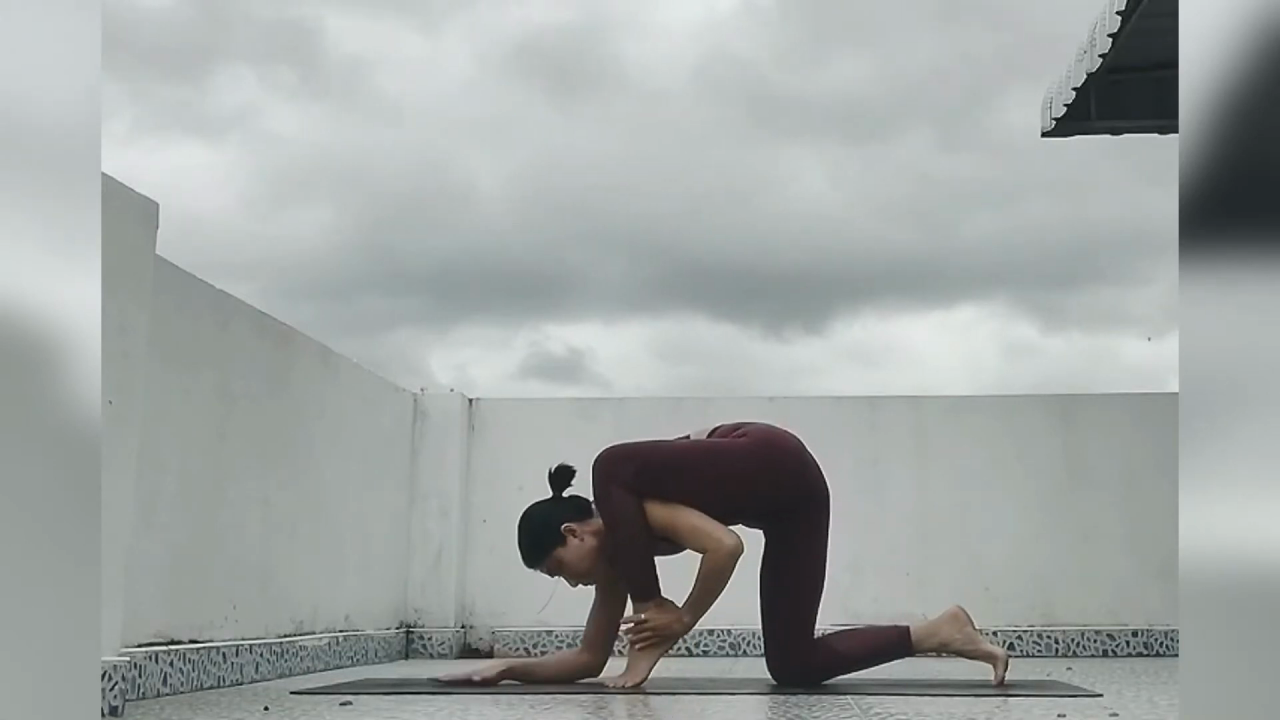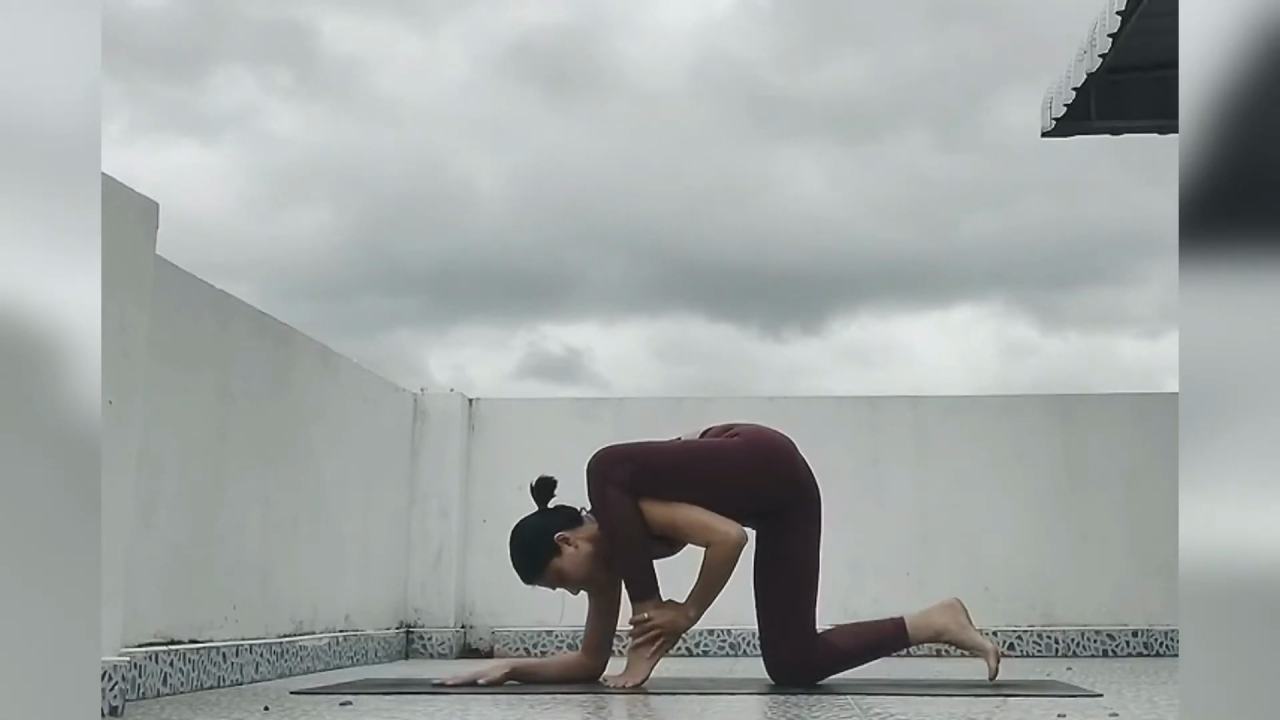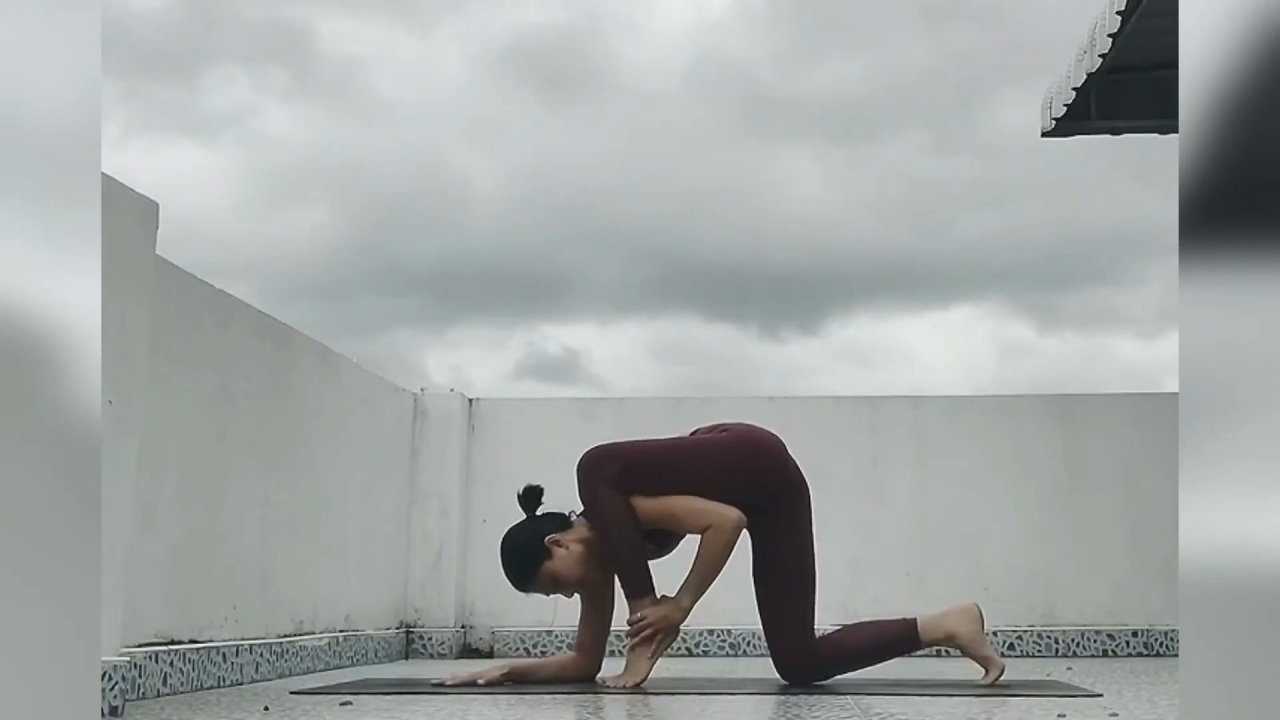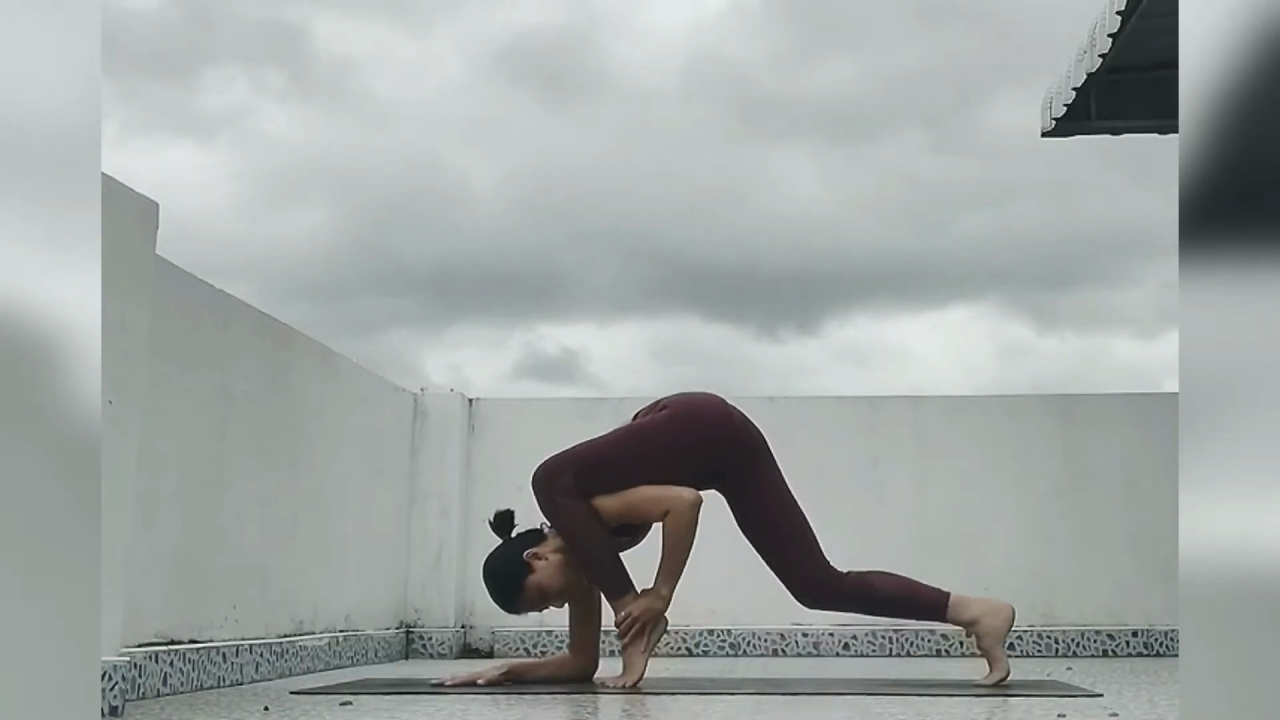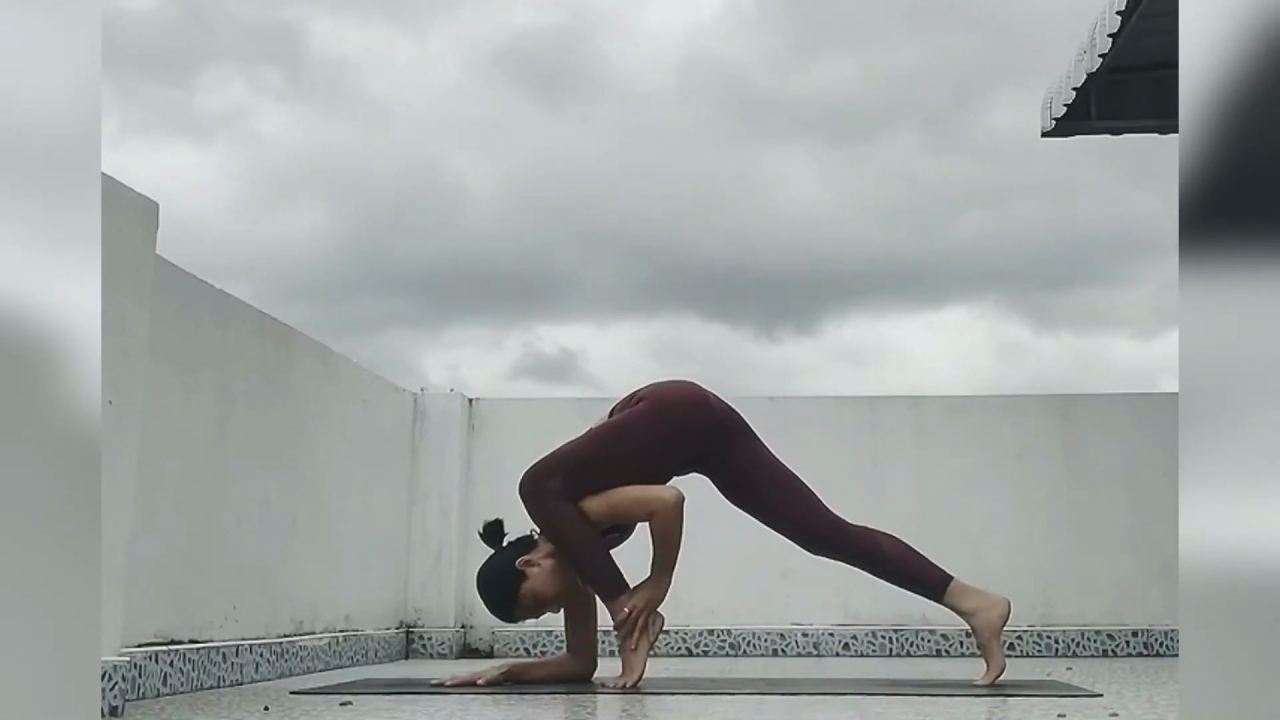
dt=0.5s
person 1, frame 1
left shoulder: (625, 508)
right shoulder: (614, 552)
left elbow: (725, 546)
right elbow: (588, 658)
left wrist: (685, 617)
right wrist: (508, 667)
left hip: (779, 465)
right hip: (791, 497)
left knee: (611, 467)
right knee: (795, 664)
left ankle: (664, 623)
right ankle: (942, 632)
person 1, frame 2
left shoulder: (616, 496)
right shoulder: (605, 553)
left elbow: (729, 537)
right elbow: (589, 662)
left wrist: (686, 614)
right wrist: (511, 668)
left hip: (772, 467)
right hip: (778, 498)
right knee: (794, 665)
right ankle: (935, 623)
person 1, frame 3
left shoulder: (600, 482)
right shoulder: (598, 554)
left elbow: (727, 521)
right elbow: (584, 662)
left wrist: (680, 605)
right wrist: (509, 669)
left hip: (761, 466)
right hip: (757, 490)
right knee: (801, 663)
right ankle: (948, 625)
person 1, frame 4
left shoulder: (560, 490)
right shoulder: (577, 552)
left elbow: (684, 503)
right elbow: (581, 662)
left wrist: (660, 596)
right wrist: (509, 670)
left hip: (714, 432)
right hip: (713, 454)
right knee: (820, 585)
right ankle: (973, 612)
person 1, frame 5
left shoulder: (546, 497)
right shoulder: (566, 551)
left elbow: (667, 502)
right elbow: (580, 662)
left wrist: (656, 589)
right wrist: (508, 670)
left hip: (688, 417)
right hip: (696, 433)
right knee: (825, 534)
right ankle: (973, 603)
